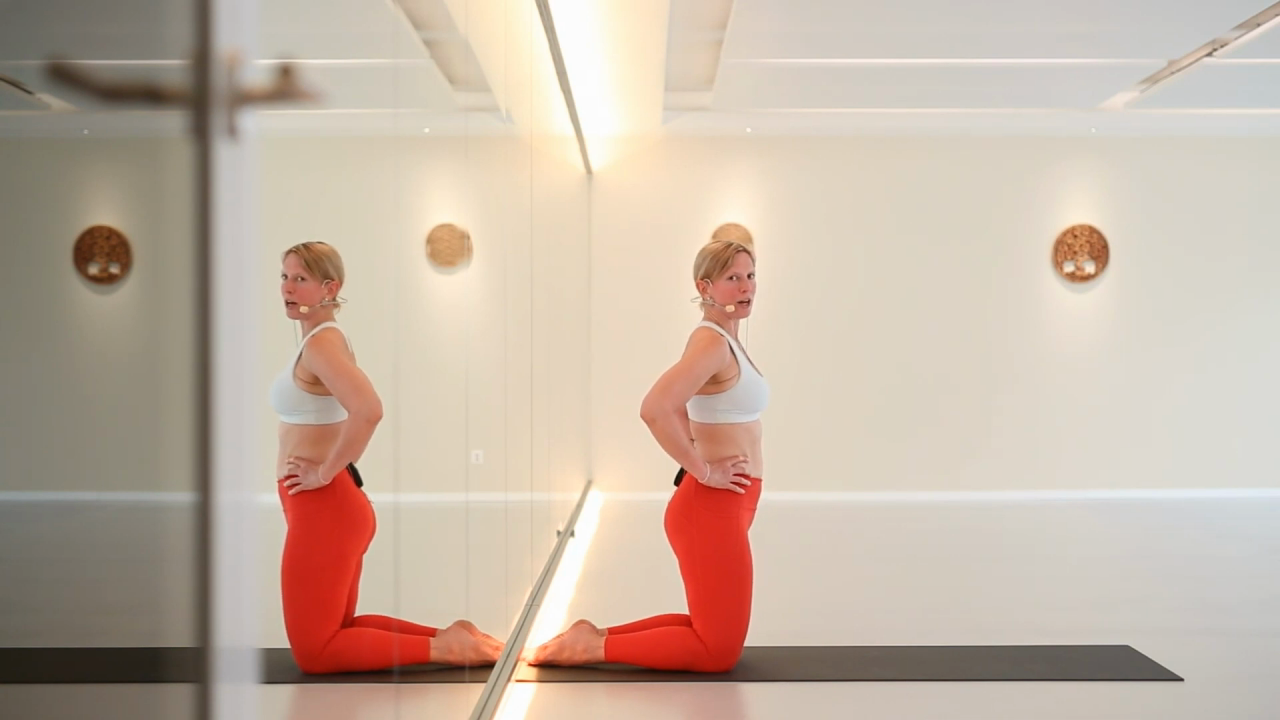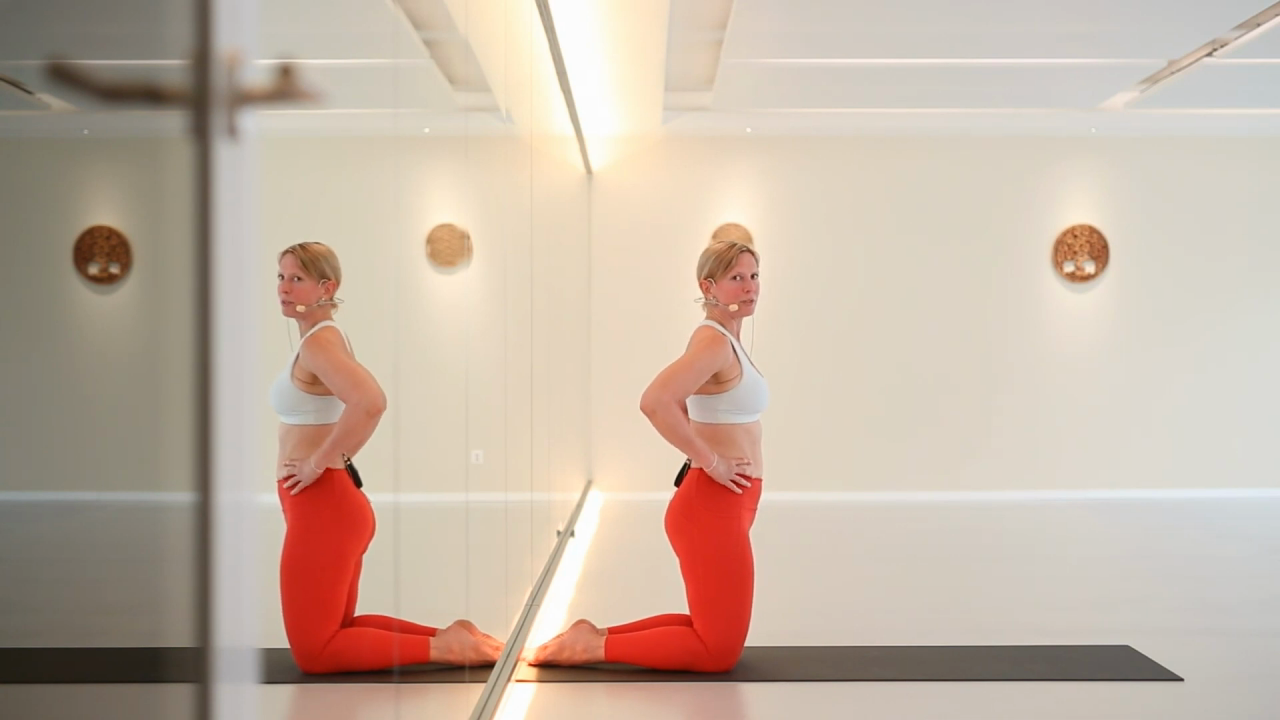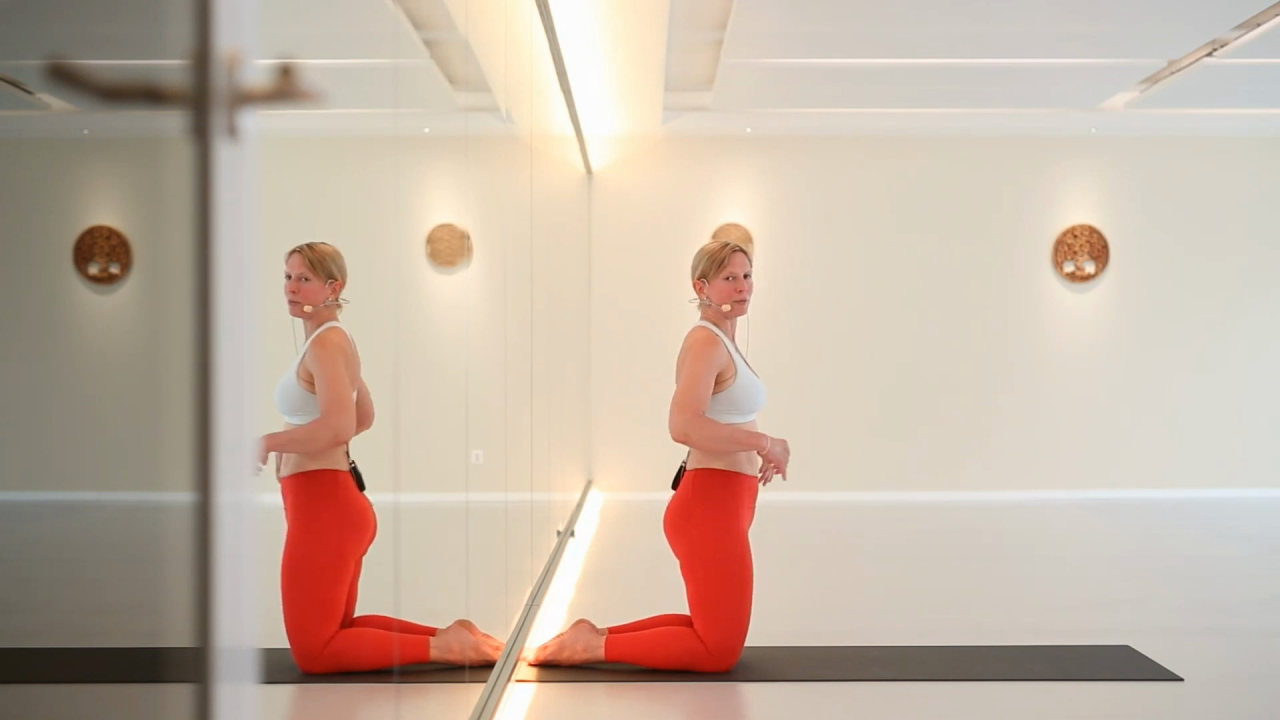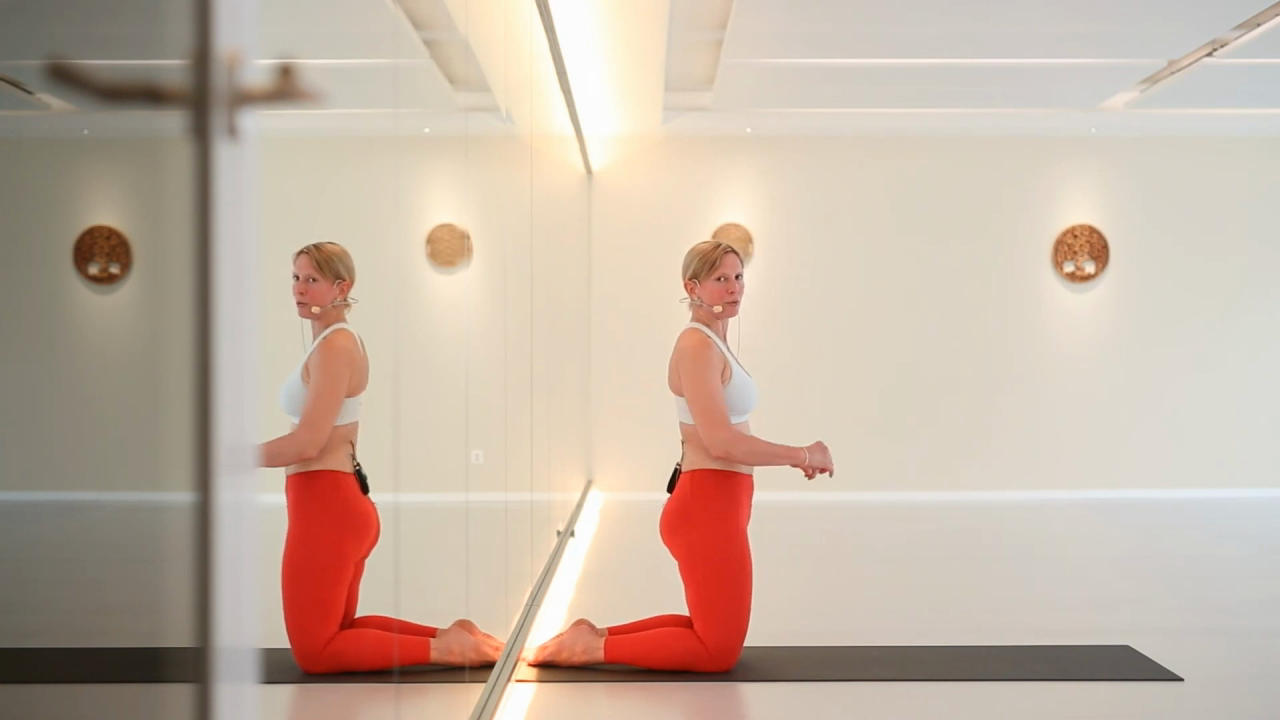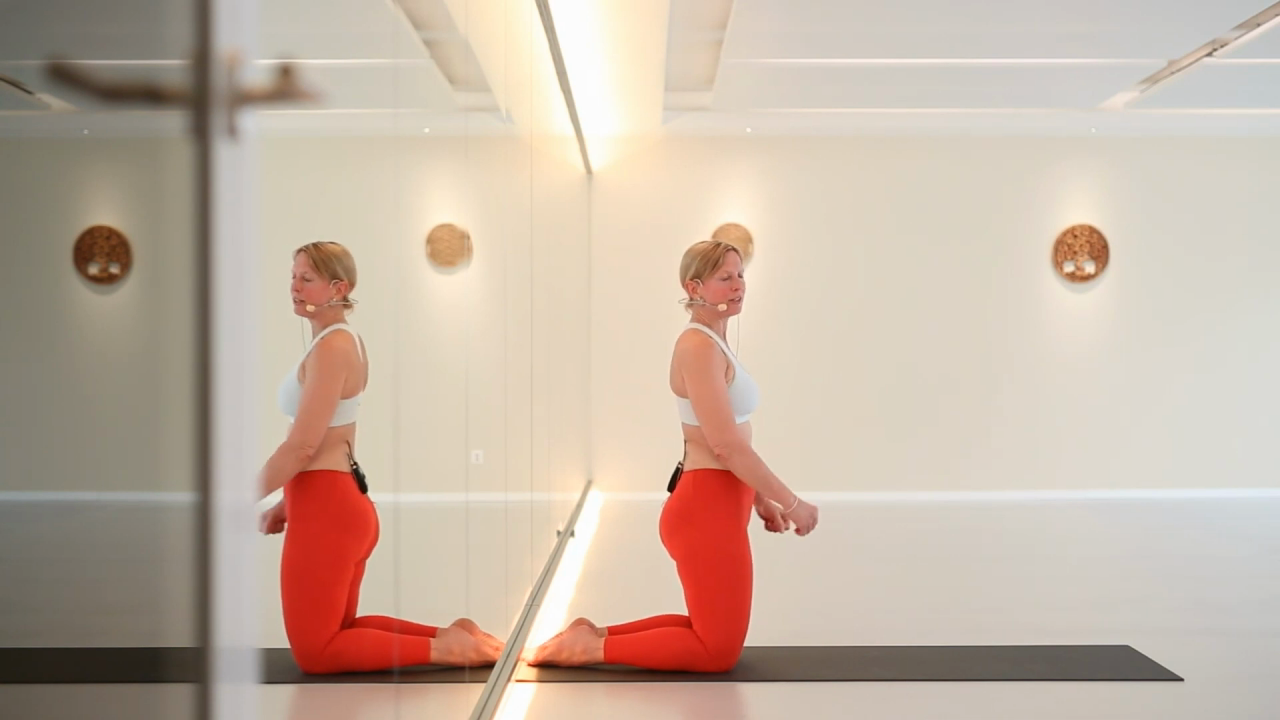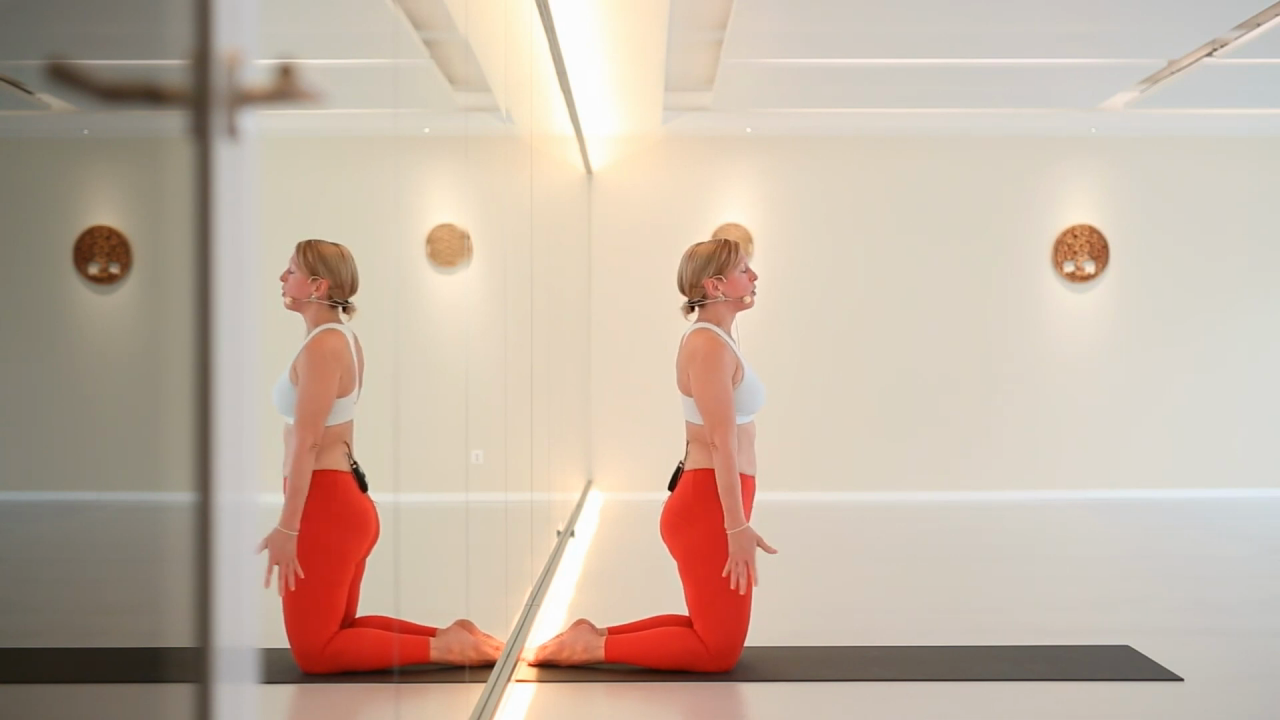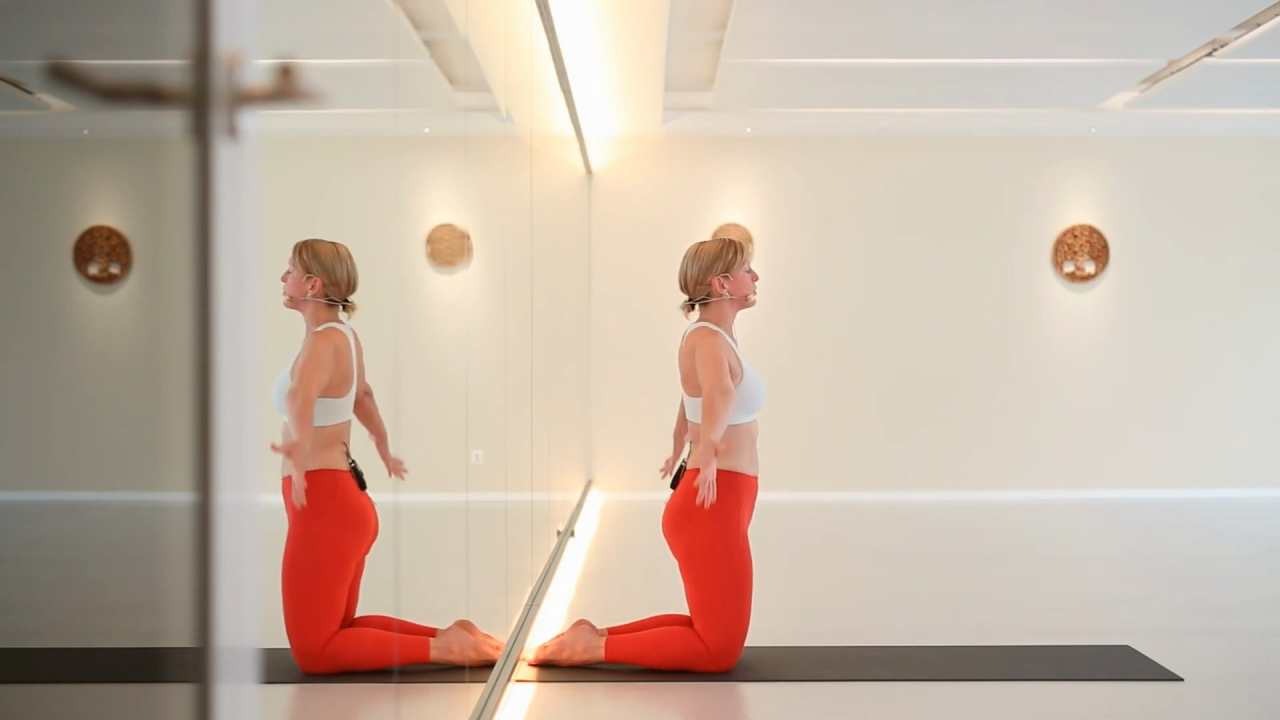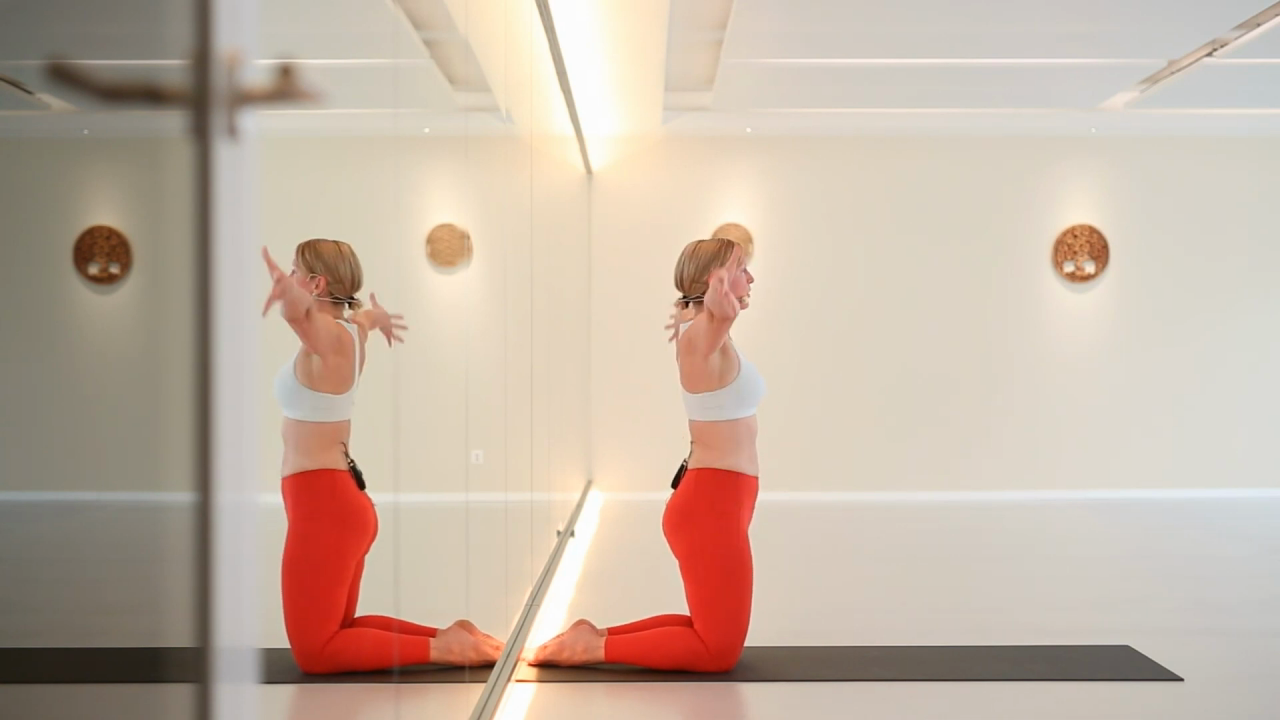
dt=0.3s
person 1, frame 1
left shoulder: (320, 343)
right shoulder: (328, 340)
left elbow: (368, 410)
right elbow: (360, 409)
left wrist: (325, 472)
left hip: (321, 507)
right hip: (333, 505)
left knee: (315, 650)
right knee: (335, 628)
left ankle: (442, 649)
right ankle: (446, 636)
person 1, frame 2
left shoulder: (318, 343)
right shoulder: (327, 339)
left elbow: (370, 403)
right elbow: (373, 401)
left wrist: (317, 461)
left hip: (321, 506)
right hip: (334, 502)
left knee: (314, 651)
right knee: (334, 627)
left ankle: (442, 648)
right ankle: (447, 636)
person 1, frame 3
left shoulder: (324, 344)
right shoulder: (333, 340)
left elbow: (336, 426)
right elbow: (364, 417)
left wrist: (265, 442)
right wrist: (305, 446)
left hip: (322, 506)
right hip: (335, 502)
left knee: (314, 651)
right knee: (333, 628)
left ankle: (441, 647)
right ankle: (446, 635)
person 1, frame 4
left shoulder: (333, 347)
right shoulder: (342, 342)
left elbow: (307, 443)
right wrist: (257, 456)
left hip: (326, 507)
right hip: (342, 502)
left knee: (315, 651)
right knee: (336, 629)
left ankle: (443, 649)
right ankle: (448, 636)
person 1, frame 5
left shoulder: (329, 349)
right shoulder: (345, 342)
left elbow: (303, 445)
right wrist: (287, 503)
left hip: (326, 509)
right hip: (343, 503)
left knee: (315, 651)
right knee: (336, 629)
left ankle: (443, 649)
right ankle: (447, 634)
person 1, frame 6
left shoulder: (320, 348)
right shoulder: (343, 339)
left elbow: (305, 442)
left wrist: (288, 526)
left hip: (325, 507)
right hip: (347, 501)
left knee: (315, 650)
right knee: (336, 630)
left ankle: (442, 649)
right ankle: (448, 636)
person 1, frame 7
left shoulder: (323, 343)
right shoulder: (344, 337)
left elbow: (301, 395)
right elbow: (364, 398)
left wrist: (297, 442)
right wrist: (384, 448)
left hip: (324, 505)
right hip: (345, 500)
left knee: (315, 650)
right knee: (334, 629)
left ankle: (440, 648)
right ankle: (447, 636)
person 1, frame 8
left shoulder: (330, 340)
right shoulder: (347, 329)
left elbow: (299, 314)
right elbow: (367, 320)
left wrist: (285, 290)
right wrist: (380, 317)
left hip: (323, 504)
right hip: (340, 500)
left knee: (315, 651)
right knee: (335, 630)
left ankle: (441, 649)
right ankle: (447, 636)
person 2, frame 1
left shoulder: (722, 341)
right shoulder: (712, 343)
left elbow: (679, 410)
right elbow: (654, 409)
right wrist: (703, 471)
left hip: (718, 508)
right hip: (713, 509)
left knee: (711, 631)
right knee: (718, 650)
left ankle: (597, 634)
right ankle: (593, 648)
person 2, frame 2
left shoulder: (725, 341)
right shoulder: (714, 342)
left elbow: (680, 407)
right elbow: (654, 402)
right wrist: (711, 459)
left hip: (719, 506)
right hip: (713, 509)
left knee: (712, 633)
right knee: (718, 650)
left ankle: (596, 635)
right ankle: (594, 648)
person 2, frame 3
left shoulder: (719, 341)
right shoulder: (705, 342)
right elbow: (685, 426)
left wrist: (759, 448)
right wrist: (764, 443)
left hip: (717, 505)
right hip: (711, 508)
left knee: (712, 632)
right knee: (718, 651)
left ankle: (595, 635)
right ankle: (594, 647)
person 2, frame 4
left shoulder: (711, 344)
right shoulder: (698, 347)
right elbow: (722, 443)
left wrist: (793, 456)
right wrist: (801, 456)
left hip: (711, 506)
right hip: (707, 510)
left knee: (712, 634)
right knee: (719, 651)
left ankle: (597, 635)
right ankle: (593, 649)
person 2, frame 5
left shoulder: (709, 344)
right shoulder: (699, 347)
right elbow: (726, 445)
left wrist: (763, 500)
right wrist: (791, 503)
left hip: (710, 508)
right hip: (708, 512)
left knee: (713, 633)
right knee: (719, 651)
left ankle: (595, 634)
right ankle: (594, 649)
person 2, frame 6
left shoulder: (709, 340)
right shoulder: (709, 346)
right elbow: (723, 442)
right wrist: (737, 525)
left hip: (703, 504)
right hip: (708, 510)
left knee: (713, 633)
right knee: (719, 650)
left ankle: (594, 636)
right ankle: (592, 648)
person 2, frame 7
left shoulder: (710, 338)
right shoulder: (708, 341)
right elbow: (720, 395)
left wrist: (678, 447)
right wrist: (708, 444)
left hip: (705, 505)
right hip: (709, 510)
left knee: (712, 632)
right knee: (718, 650)
left ankle: (597, 635)
right ankle: (595, 648)
person 2, frame 8
left shoulder: (700, 330)
right shoulder: (704, 339)
right elbow: (717, 316)
right wrist: (718, 287)
left hip: (713, 502)
right hip: (711, 506)
left knee: (715, 637)
right knee: (719, 651)
left ankle: (595, 635)
right ankle: (592, 648)
